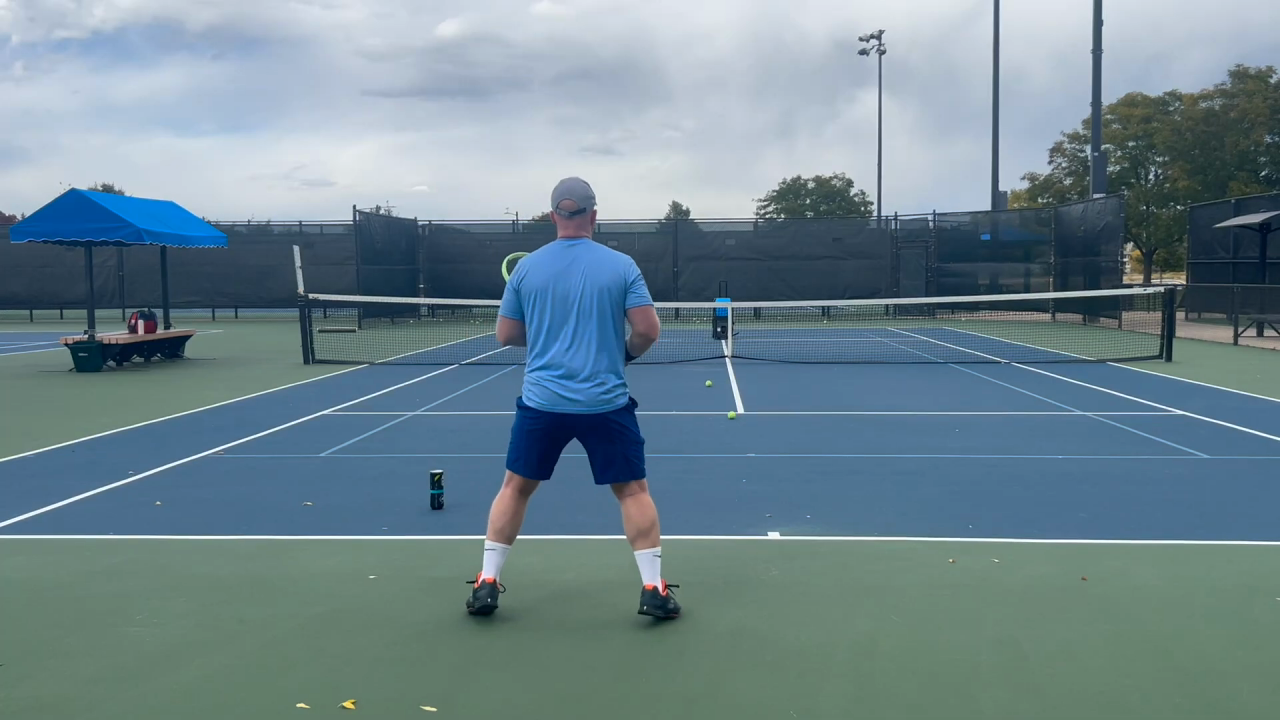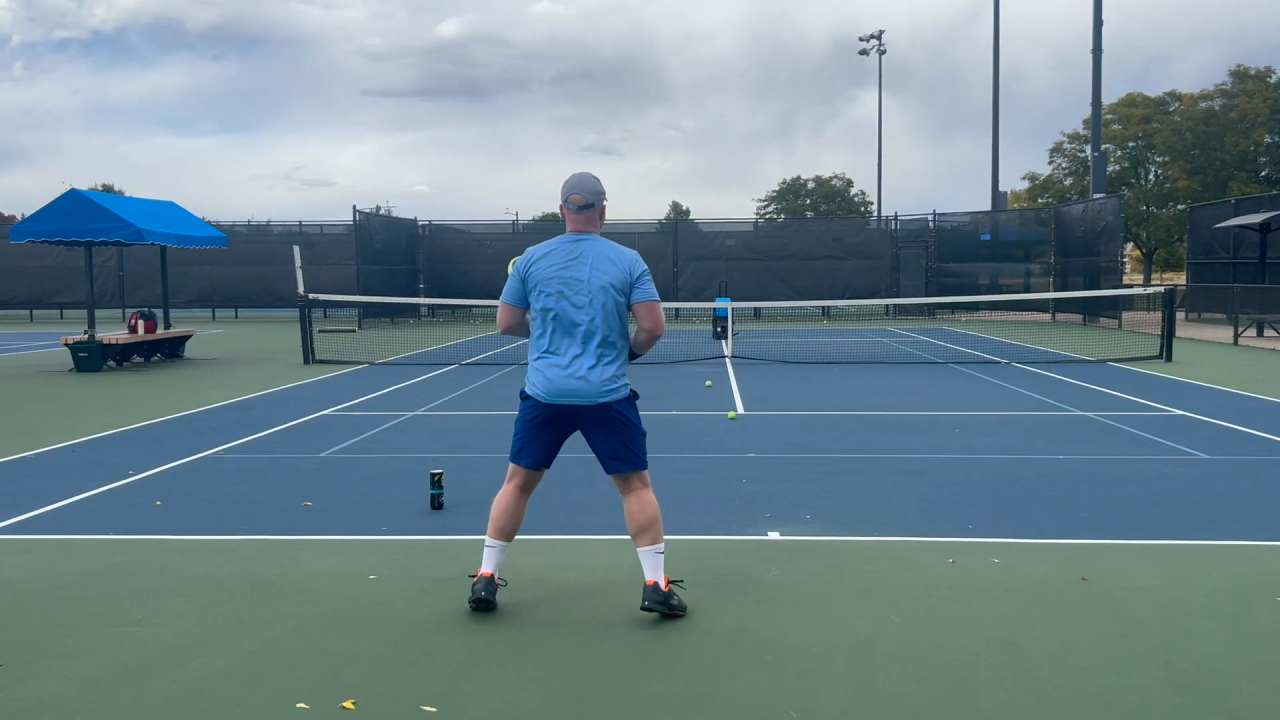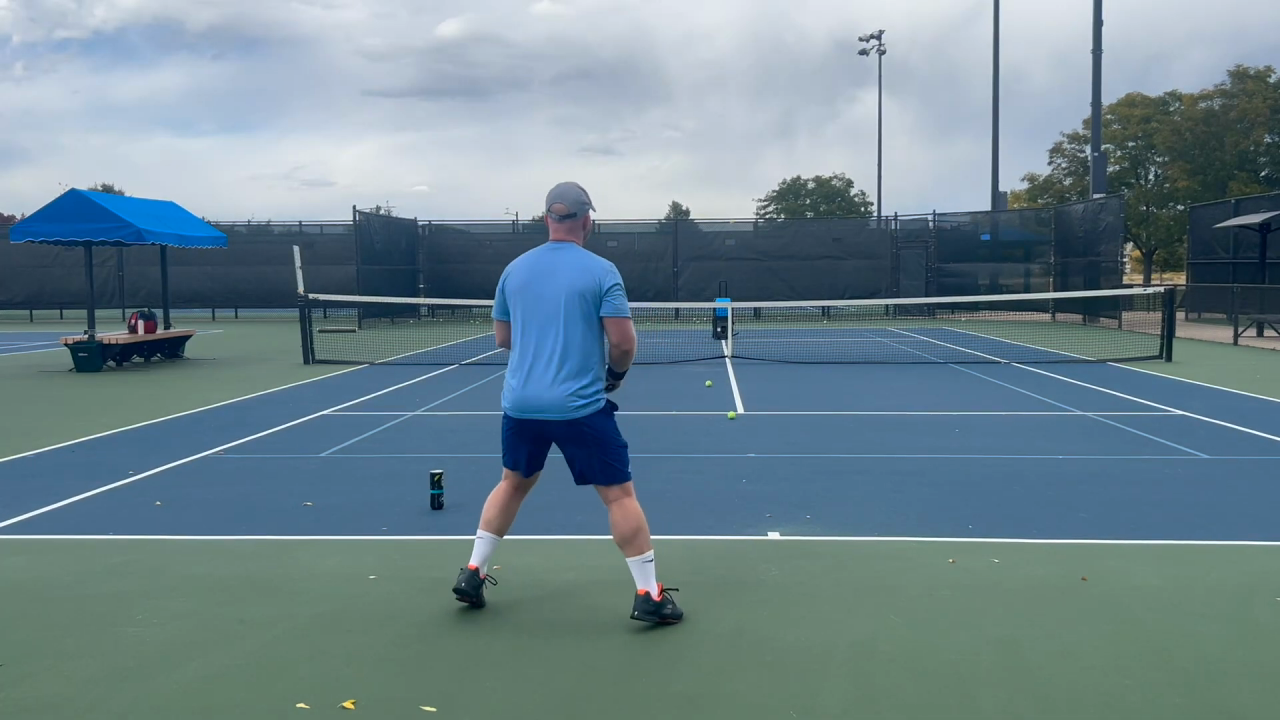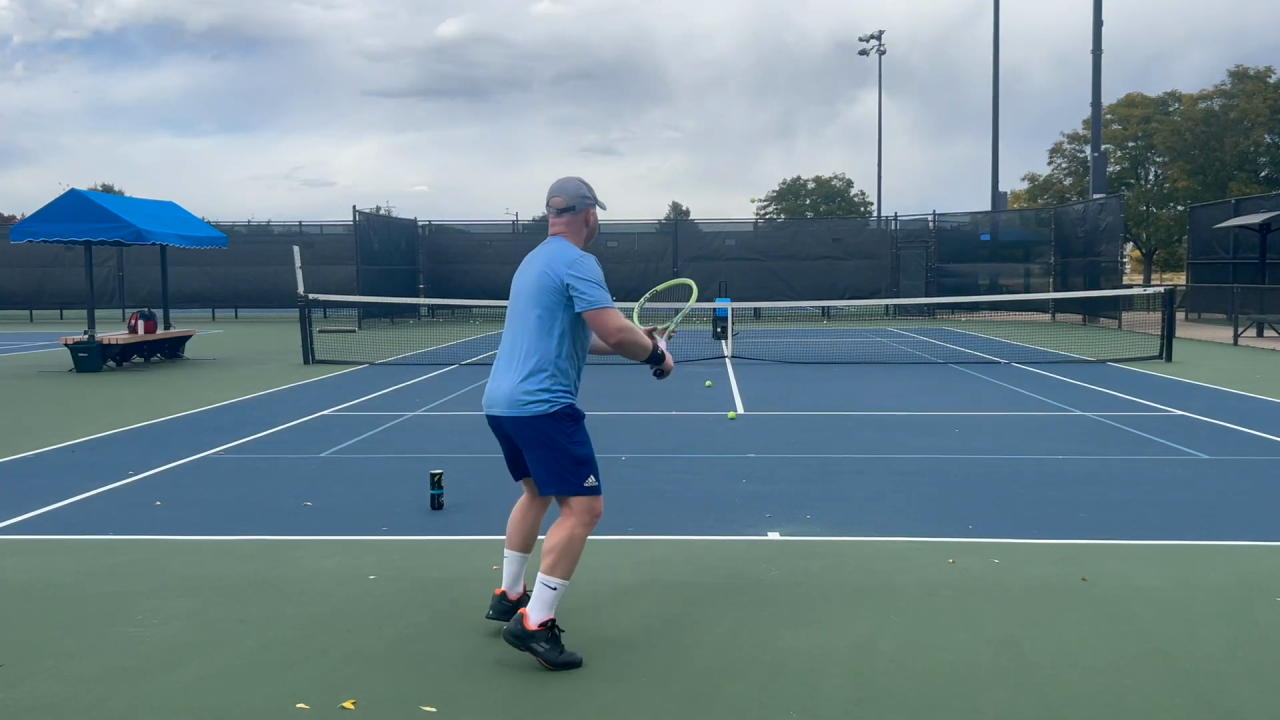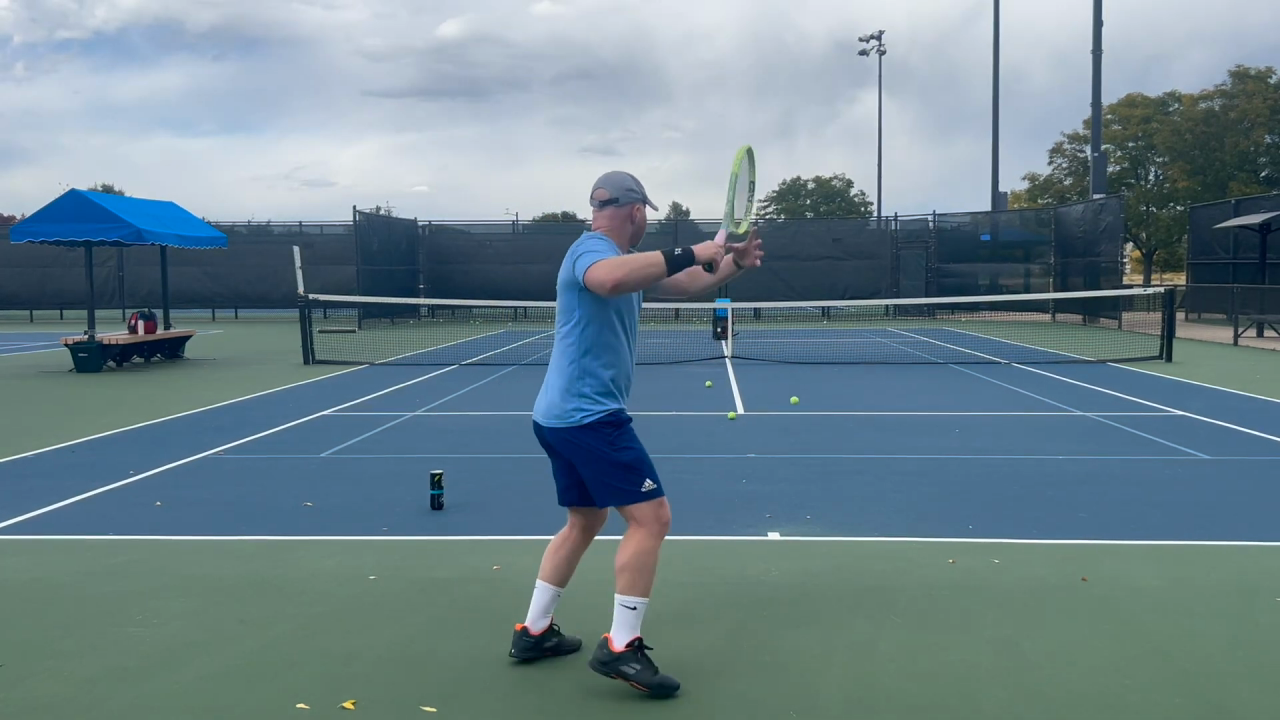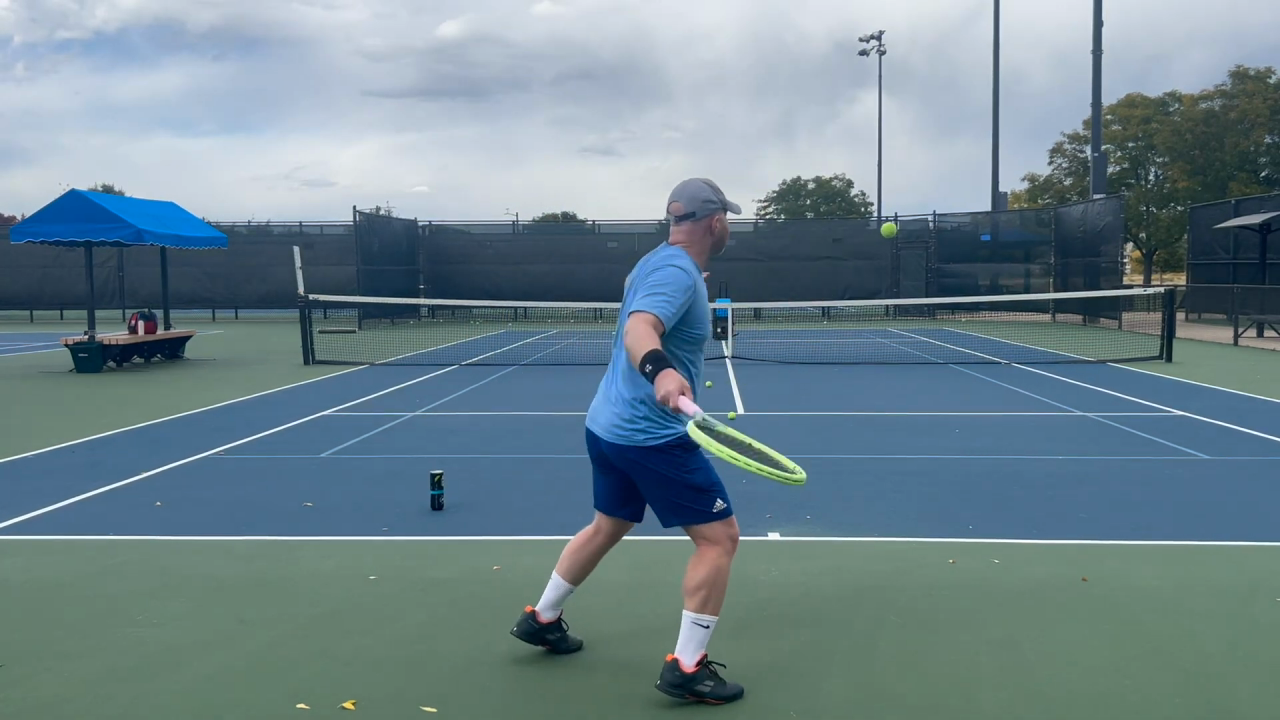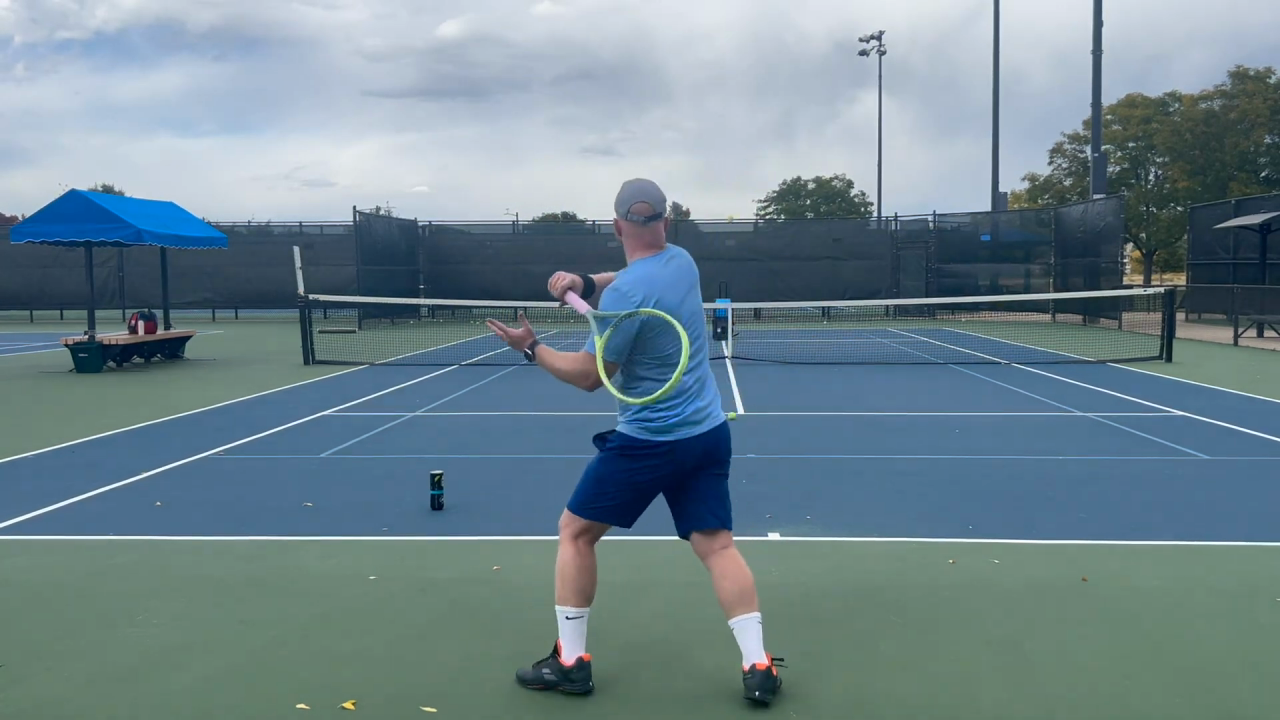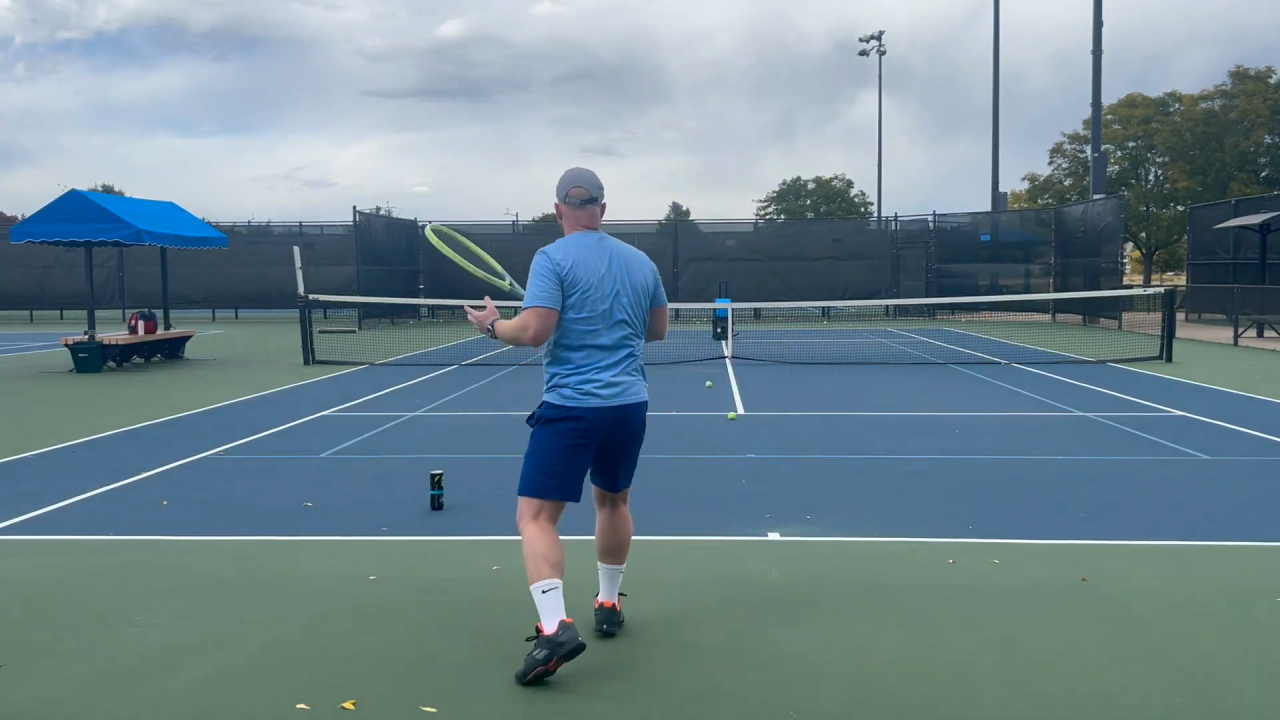
dt=0.5s
person 1, frame 1
left shoulder: (526, 268)
right shoulder: (621, 265)
left elbow: (506, 336)
right elbow: (648, 332)
right wrist: (626, 353)
left hip: (541, 401)
right hip: (605, 402)
left knee: (515, 488)
right knee: (634, 491)
left ankle: (487, 583)
right ankle: (654, 590)
person 1, frame 2
left shoulder: (532, 259)
right shoulder: (628, 261)
left elbow: (506, 323)
right elbow: (654, 327)
right wrist: (630, 350)
left hip: (544, 393)
right hip: (607, 396)
left knee: (517, 483)
right knee: (637, 485)
left ankle: (486, 579)
right ankle: (657, 587)
person 1, frame 3
left shoulder: (515, 269)
right shoulder: (602, 271)
left elbow: (504, 338)
right elbow: (624, 342)
right wrist: (616, 373)
left hip: (521, 403)
right hip: (581, 406)
left knee: (513, 484)
right knee: (620, 495)
left ankle: (473, 574)
right ankle: (650, 595)
person 1, frame 4
left shoulder: (537, 261)
right shoulder: (576, 262)
right elbow: (614, 330)
left wrist: (632, 342)
right wrist: (654, 354)
left hip: (503, 403)
right hip: (542, 405)
left knee: (537, 493)
right knee: (583, 509)
left ankle: (509, 597)
right ankle: (535, 622)
person 1, frame 5
left shoulder: (606, 257)
right shoulder: (591, 249)
left elbow: (680, 283)
right elbow: (610, 281)
left wrist: (729, 260)
right wrist: (687, 253)
left hip: (563, 416)
right hip: (589, 416)
left knee: (585, 522)
right knee: (650, 518)
left ankle: (534, 631)
right ankle: (622, 646)
person 1, frame 6
left shoulder: (663, 263)
right shoulder: (677, 276)
right elbow: (637, 330)
right wrist: (659, 370)
left hip: (609, 429)
right hip: (652, 439)
left knee: (610, 526)
right knee: (719, 537)
left ankle: (542, 617)
right ankle: (686, 666)
person 1, frame 7
left shoulder: (625, 294)
right shoulder: (682, 261)
left elbow: (587, 375)
left wrist: (531, 349)
right wrist: (582, 282)
left hip: (646, 440)
right hip: (707, 434)
left knee: (575, 533)
right knee: (718, 547)
left ankle: (570, 661)
right ankle: (758, 667)
person 1, frame 8
left shoulder: (552, 257)
right shoulder: (640, 260)
left elbow: (531, 333)
right elbow: (658, 330)
left wrist: (492, 323)
left hip: (570, 407)
right hip: (630, 406)
left knee: (536, 514)
right knee: (613, 502)
left ankle: (556, 631)
right ankle: (609, 606)
